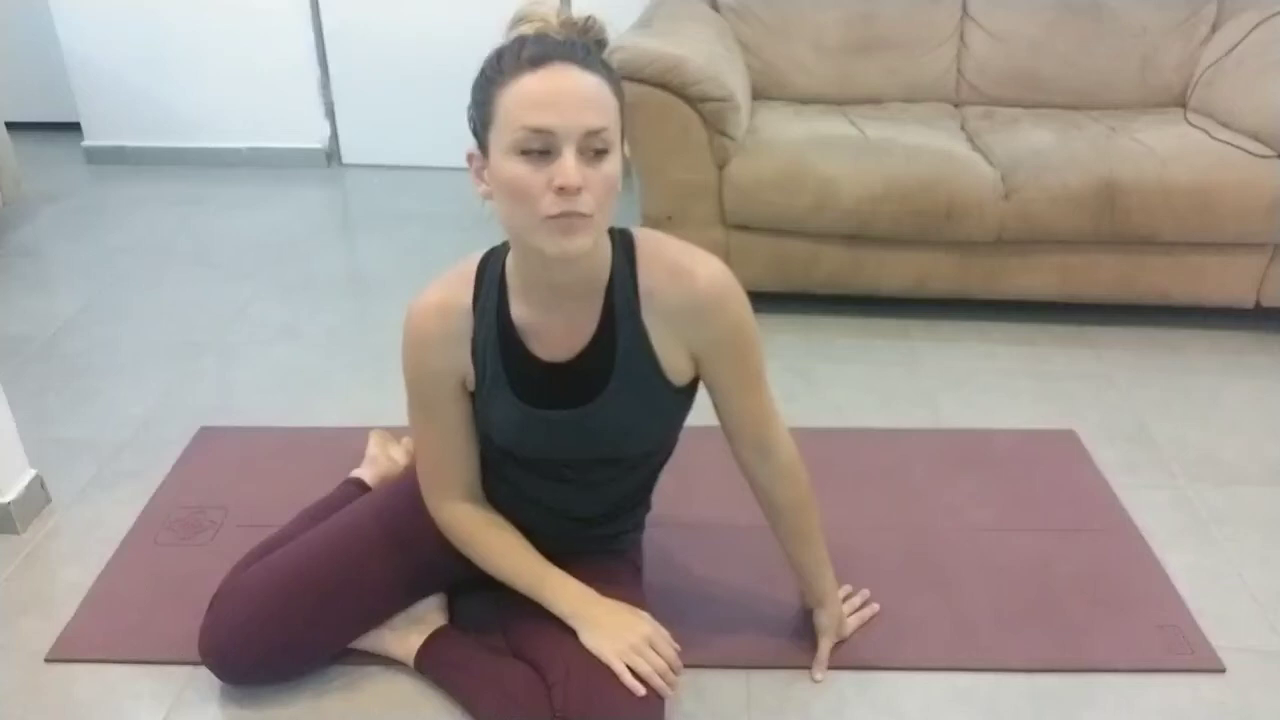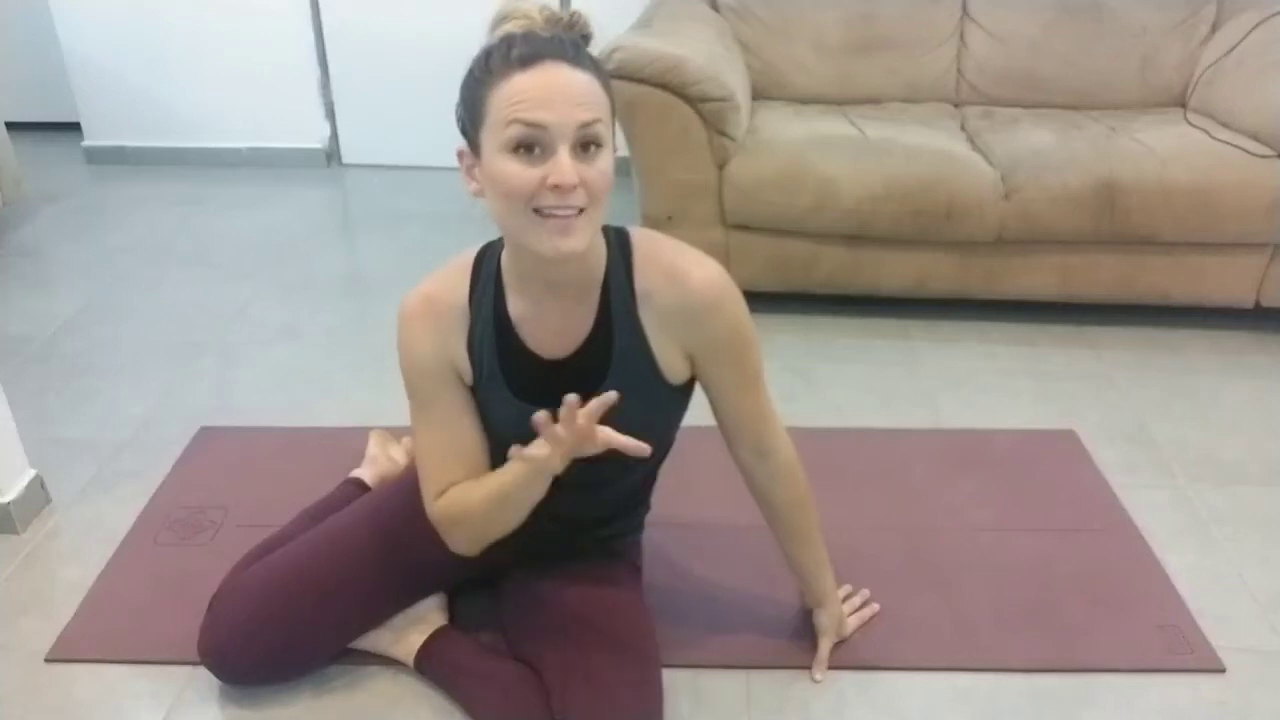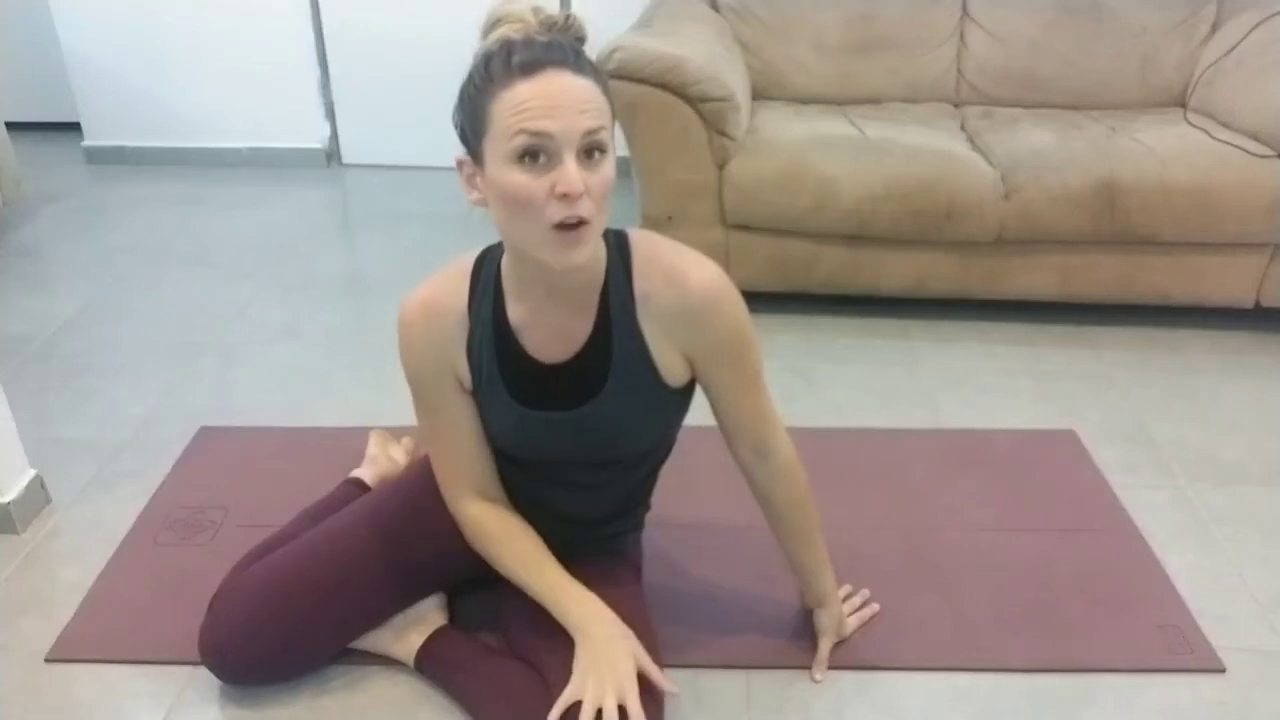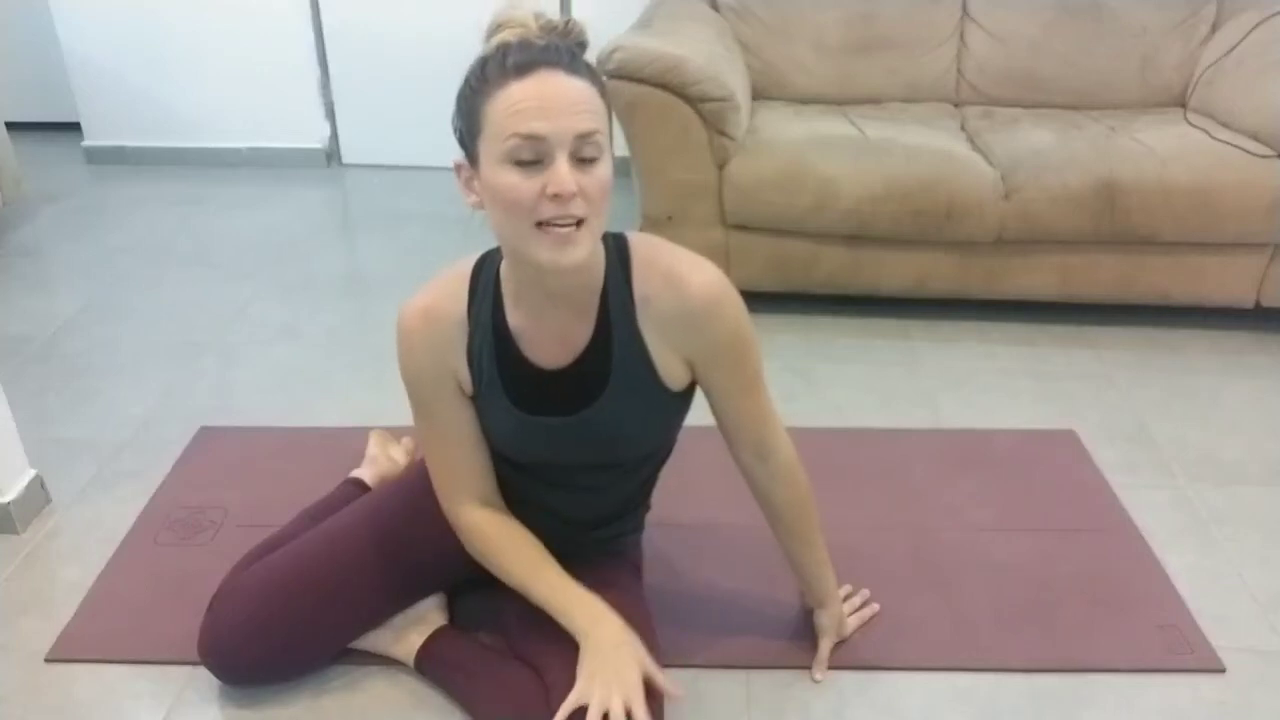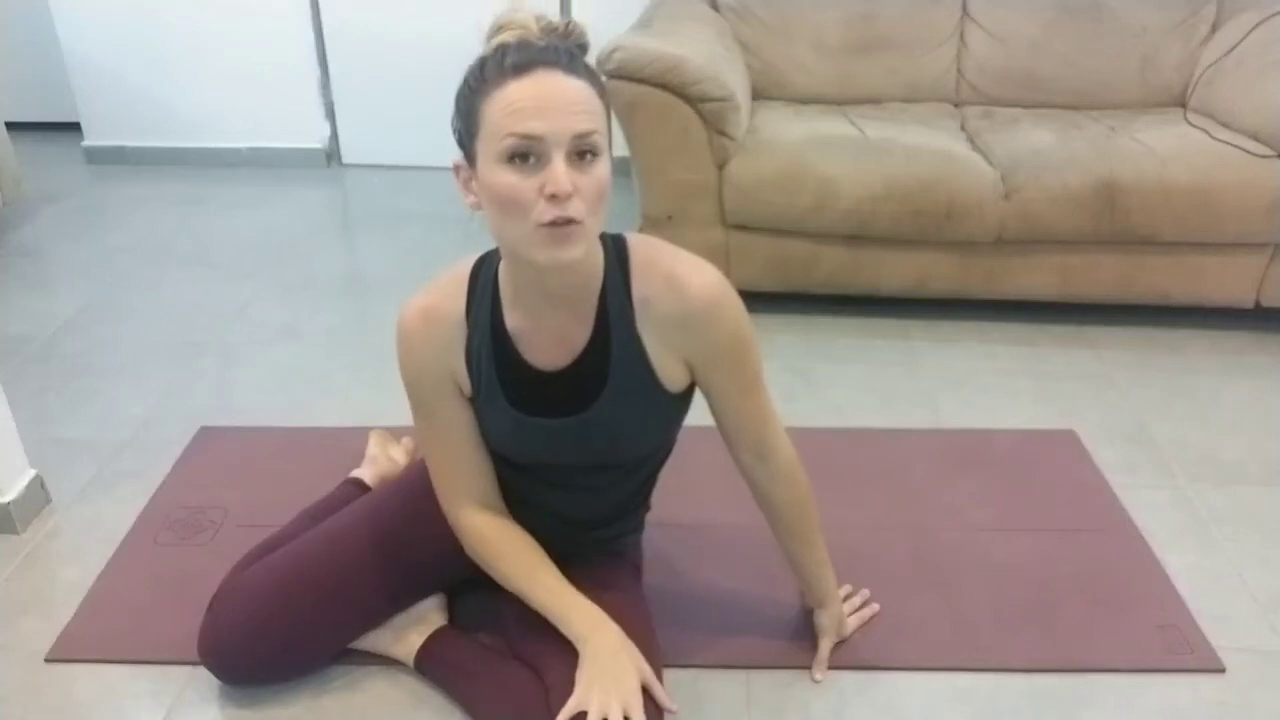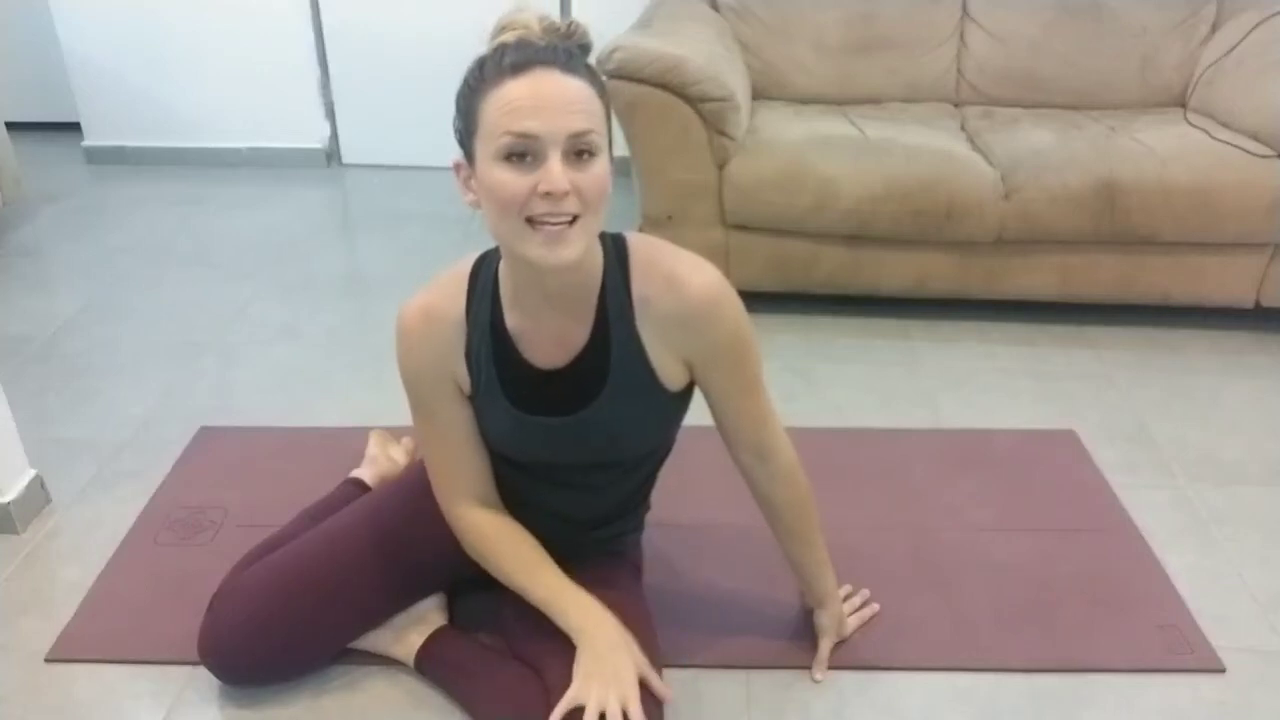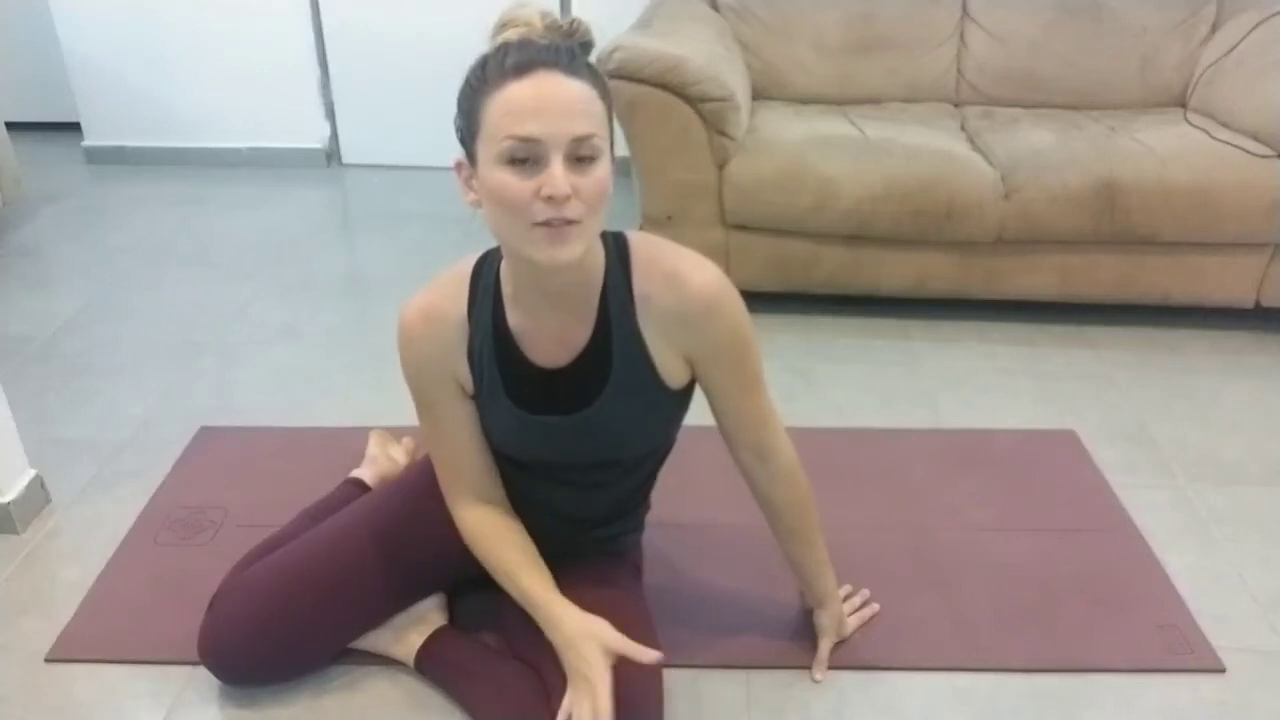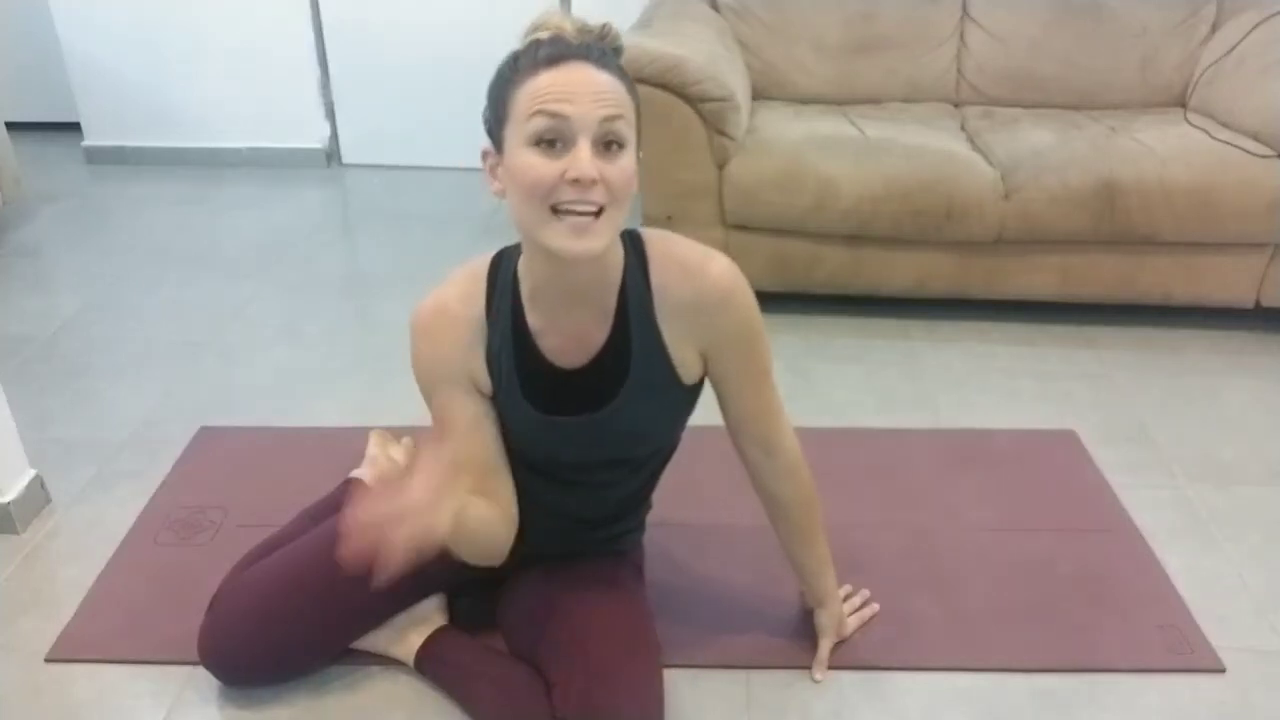
dt=0.5s
person 1, frame 1
left shoulder: (692, 291)
right shoulder: (444, 319)
left elbow: (767, 454)
right elbow: (456, 500)
left wrist: (821, 596)
right wrist: (584, 610)
left hip: (592, 550)
right hip: (482, 517)
right knee: (233, 638)
left ankle: (419, 638)
right ankle: (385, 476)
person 1, frame 2
left shoulder: (687, 290)
right shoulder: (438, 312)
left elbow: (764, 453)
right elbow: (458, 519)
left wrist: (821, 595)
right wrist: (538, 462)
left hip: (588, 555)
right hip: (482, 510)
right knee: (231, 639)
left ankle: (420, 638)
right ankle: (386, 475)
person 1, frame 3
left shoulder: (687, 293)
right shoulder: (437, 318)
left elbow: (764, 453)
right elbow: (477, 501)
left wrist: (820, 595)
right wrist: (588, 623)
left hip: (592, 551)
right hip: (479, 514)
right knee: (232, 638)
left ankle: (423, 638)
right ankle: (382, 478)
person 1, frame 4
left shoulder: (689, 297)
right shoulder: (435, 323)
left elbow: (766, 455)
right elbow: (474, 508)
left wrist: (821, 594)
right wrist: (595, 627)
left hip: (591, 552)
right hip: (480, 516)
right knee: (232, 637)
left ankle: (422, 637)
right ankle: (380, 476)
person 1, frame 5
left shoulder: (687, 297)
right shoulder: (435, 325)
left elbow: (766, 457)
right elbow: (476, 511)
left wrist: (821, 595)
right wrist: (593, 634)
left hip: (591, 554)
right hip: (480, 519)
right knee: (232, 638)
left ankle: (422, 638)
right ankle: (385, 477)
person 1, frame 6
left shoulder: (686, 296)
right shoulder: (435, 323)
left elbow: (765, 455)
right elbow: (471, 506)
left wrist: (821, 594)
right wrist: (589, 626)
left hip: (590, 553)
right hip: (477, 519)
right knee: (231, 640)
left ankle: (421, 637)
right ankle: (384, 476)
person 1, frame 7
left shoulder: (687, 295)
right shoulder: (437, 323)
left elbow: (764, 454)
right elbow: (477, 501)
left wrist: (821, 594)
right wrist: (564, 626)
left hip: (591, 552)
right hip: (476, 512)
right knee: (232, 640)
left ankle: (422, 638)
right ankle: (380, 477)
person 1, frame 8
left shoulder: (703, 288)
right shoulder: (452, 320)
left elbow: (770, 450)
right elbow: (487, 532)
left wrist: (821, 595)
right wrist: (445, 509)
left hip: (588, 555)
right hip: (486, 519)
right knee: (231, 640)
left ankle: (423, 637)
right ankle: (380, 477)
